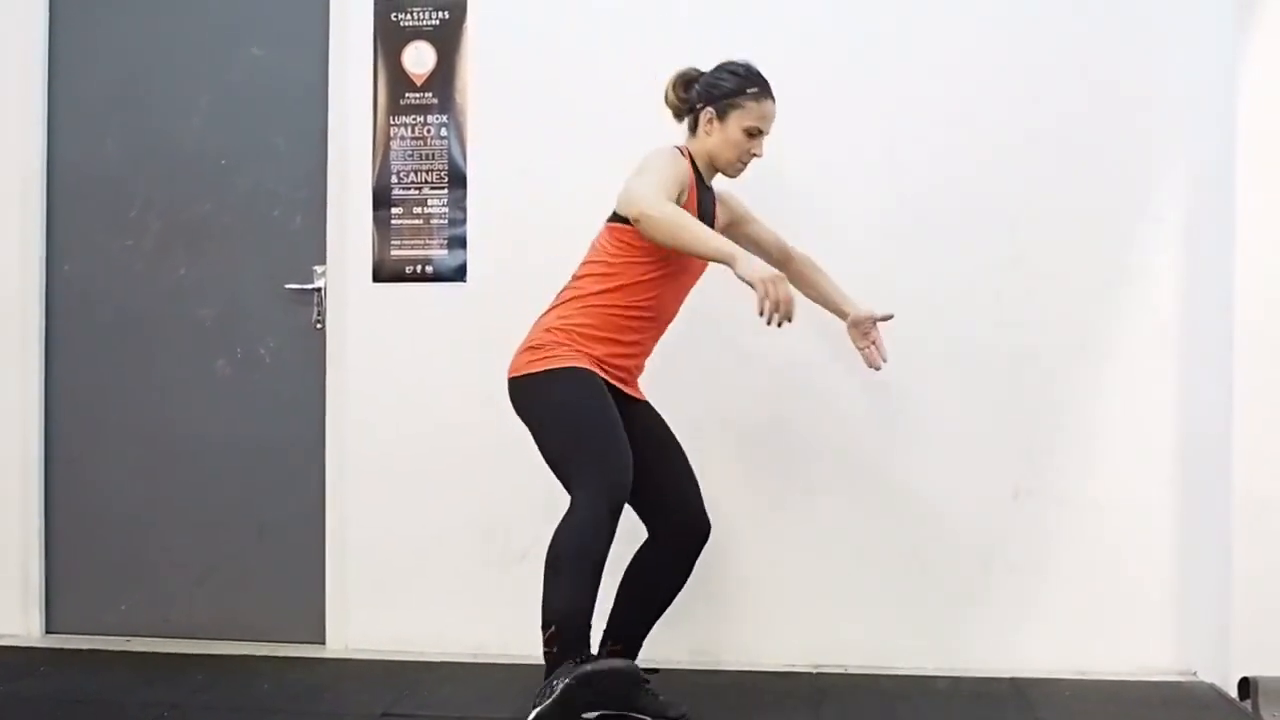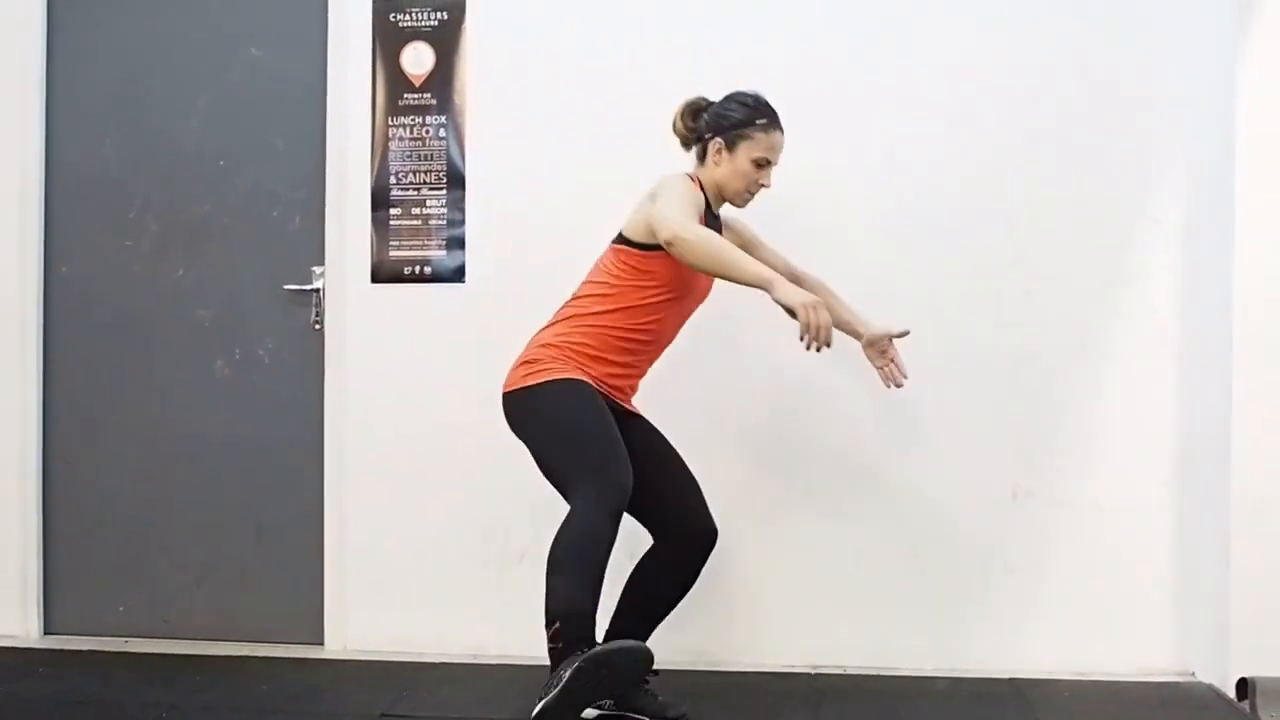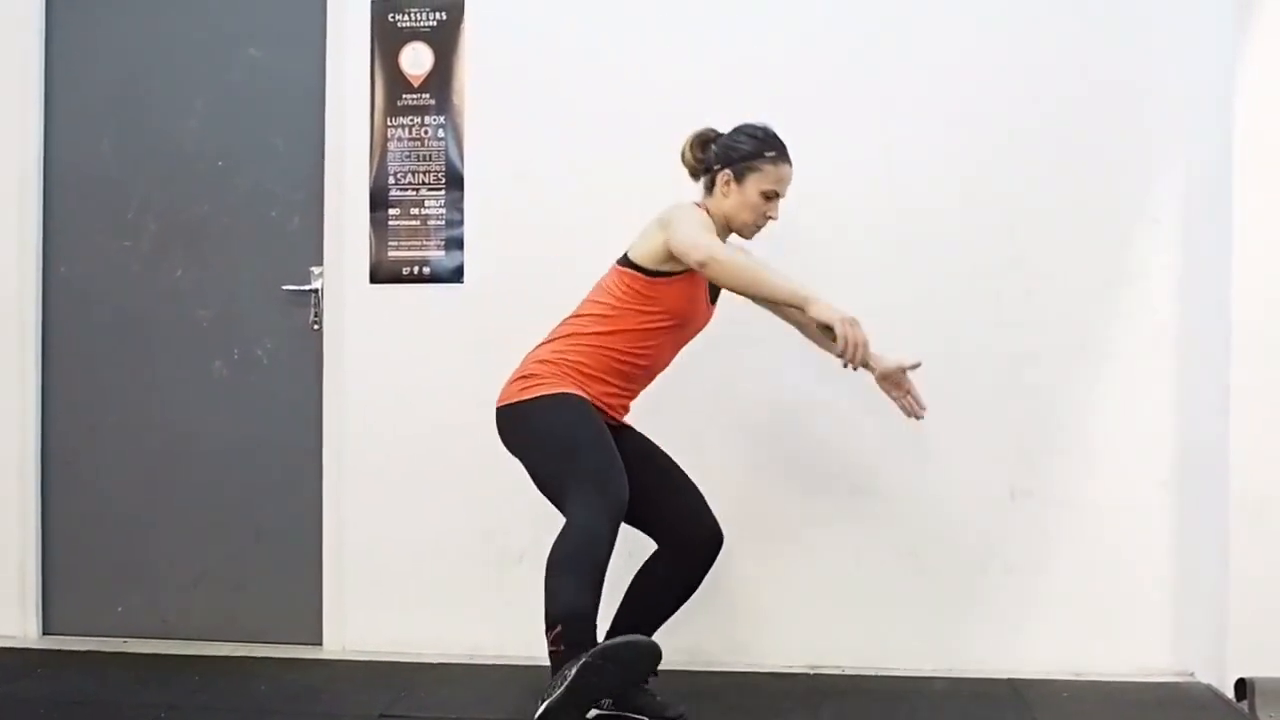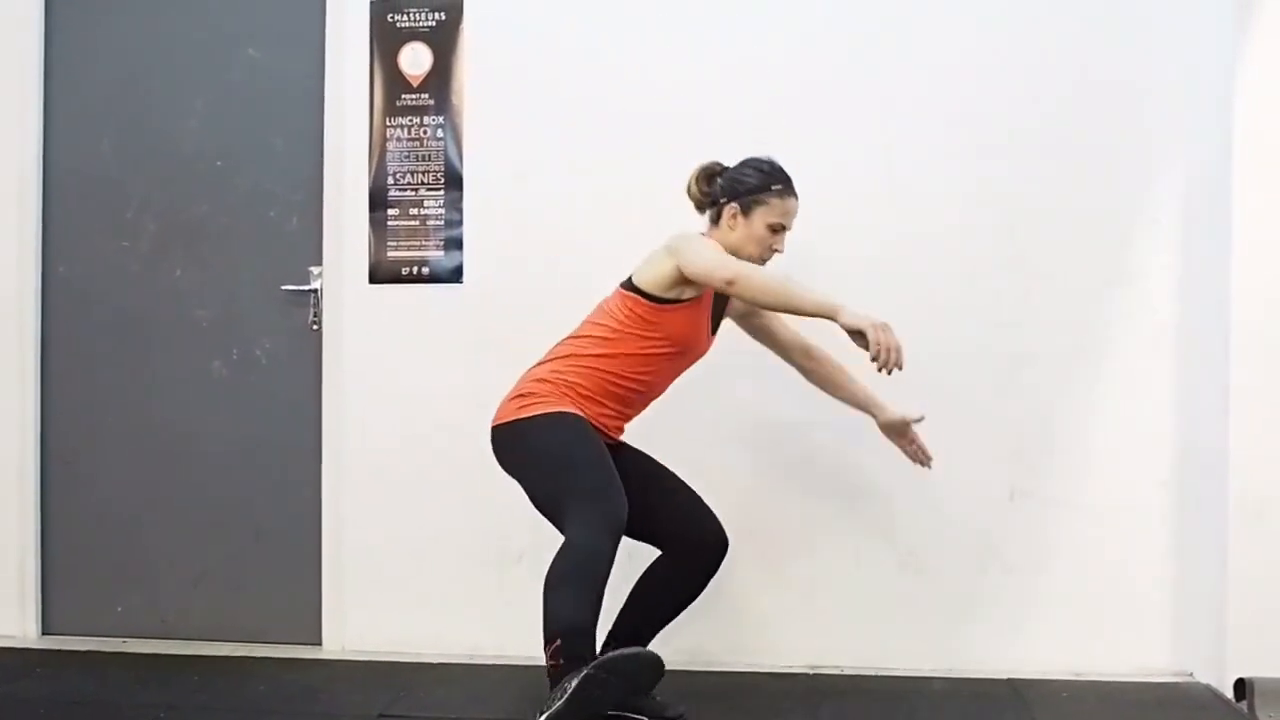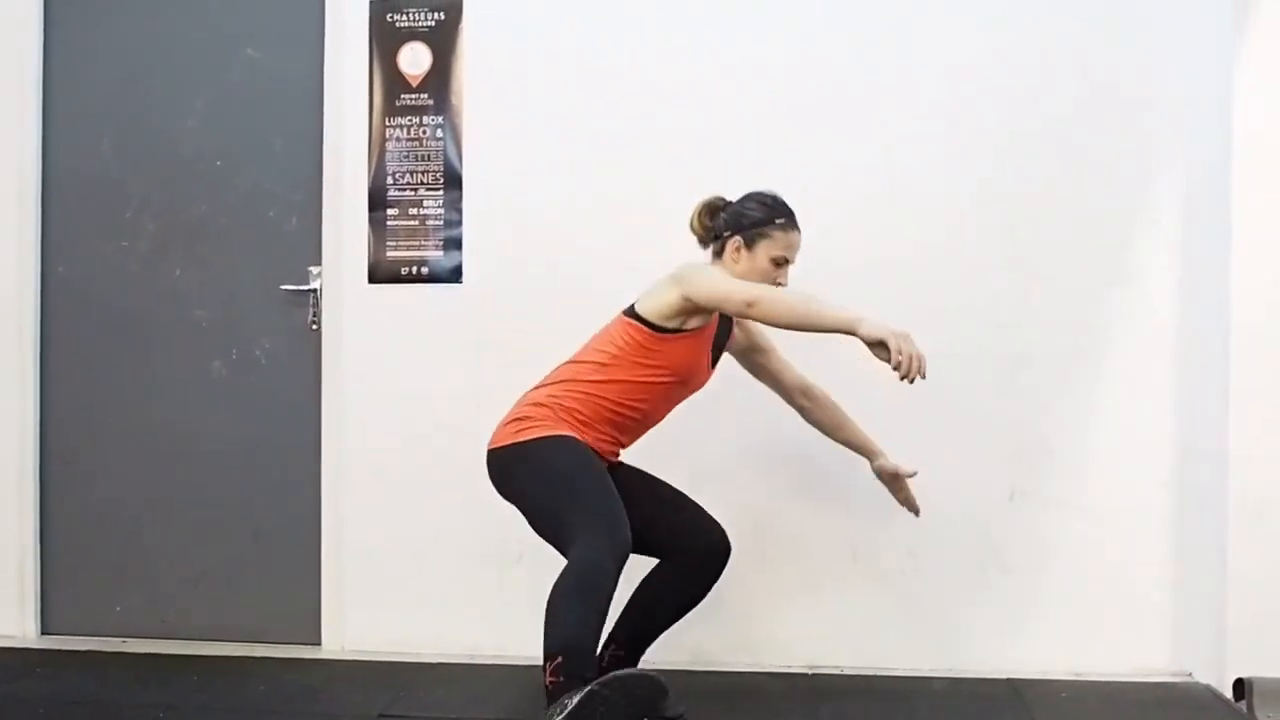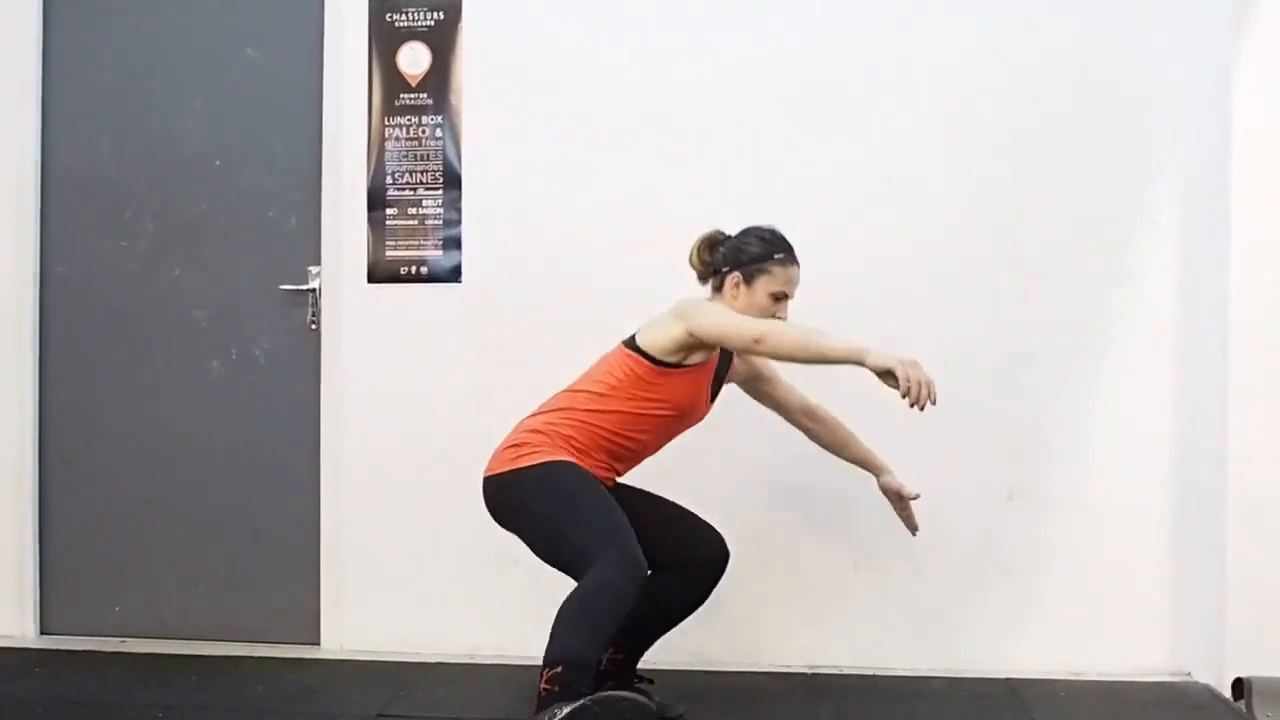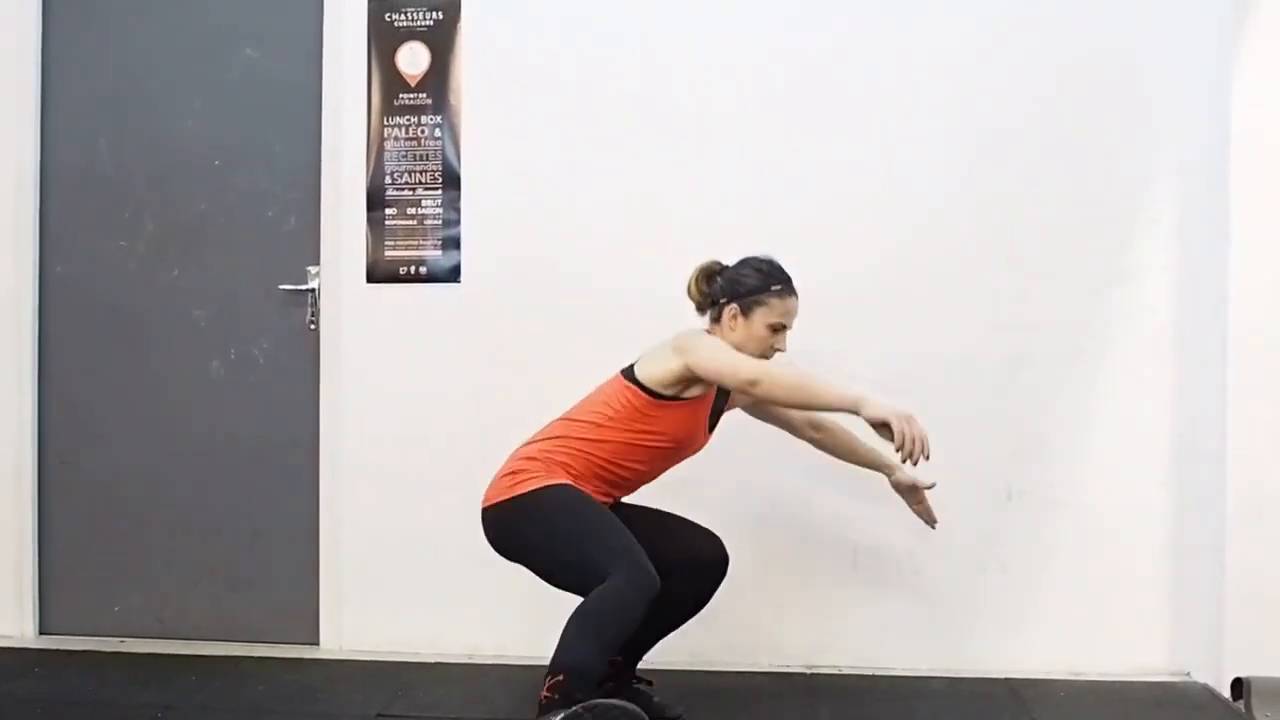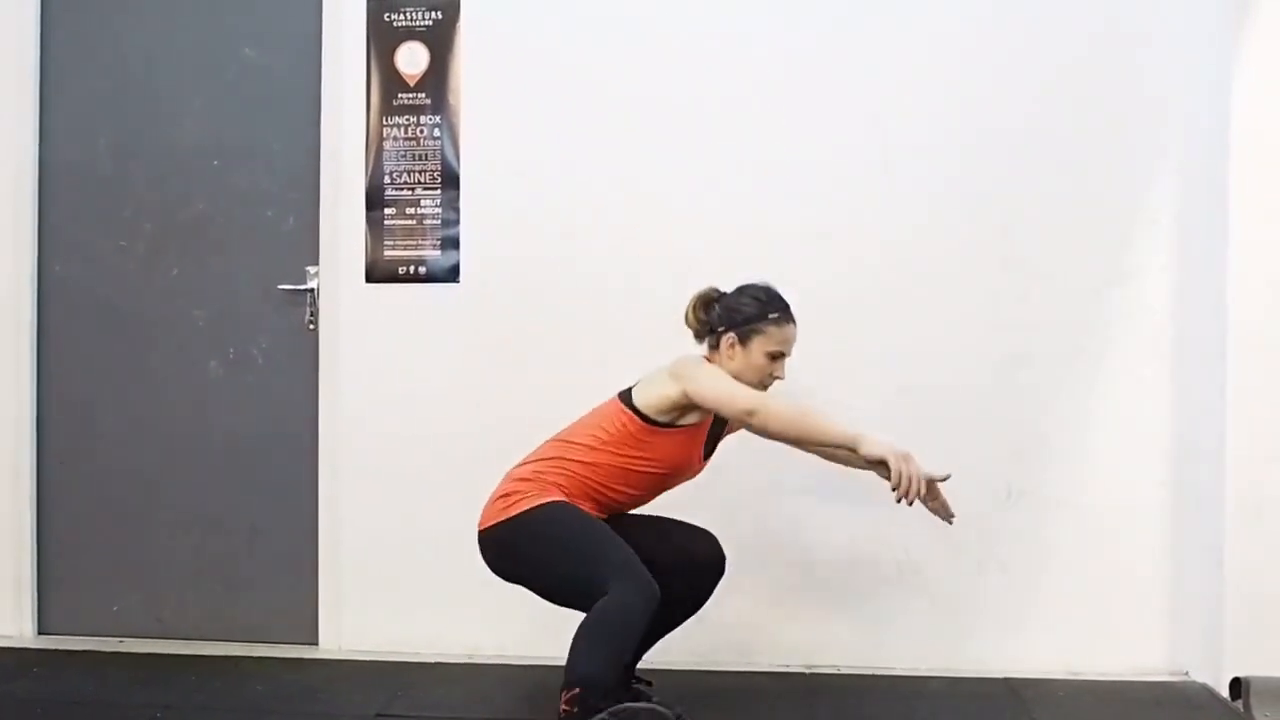
dt=0.1s
person 1, frame 1
left shoulder: (716, 205)
right shoulder: (668, 165)
left elbow: (785, 257)
right elbow: (644, 209)
left wrist: (849, 313)
right wrist: (739, 262)
left hip: (614, 380)
right hip: (559, 361)
left knee: (683, 524)
right knee: (604, 488)
person 1, frame 2
left shoulder: (716, 225)
right shoulder: (675, 193)
left elbow: (789, 271)
right elbow: (678, 238)
left wrist: (865, 331)
right wrist: (782, 287)
left hip: (603, 398)
right hip: (551, 378)
left knee: (691, 529)
right knee: (603, 493)
right ankle: (569, 665)
person 1, frame 3
left shoulder: (721, 253)
right shoulder: (684, 221)
left elbow: (797, 311)
right elbow: (704, 257)
left wrist: (876, 364)
right wrist: (818, 306)
left hip: (597, 411)
right hip: (547, 393)
left knee: (696, 535)
right knee: (600, 503)
right ankle: (572, 669)
person 1, frame 4
left shoulder: (730, 302)
right shoulder: (688, 252)
left elbow: (804, 355)
right elbow: (734, 276)
left wrist: (881, 413)
right wrist: (844, 311)
left hip: (589, 432)
right hip: (538, 416)
left knee: (701, 541)
right knee: (599, 520)
person 1, frame 5
left shoulder: (732, 330)
right shoulder: (693, 282)
left elbow: (799, 392)
right elbow: (752, 299)
left wrist: (876, 457)
right wrist: (861, 326)
left hip: (588, 452)
right hip: (536, 438)
left knee: (703, 547)
right knee: (604, 542)
left ankle: (609, 675)
person 1, frame 6
left shoulder: (730, 358)
right shoulder: (697, 316)
left elbow: (803, 412)
right elbow: (759, 336)
left wrist: (880, 472)
right wrist: (867, 355)
left hip: (581, 477)
right hip: (528, 467)
left knee: (702, 556)
right knee: (619, 563)
left ankle: (611, 676)
person 1, frame 7
left shoulder: (728, 386)
right shoulder: (693, 351)
left elbow: (810, 425)
right elbow: (760, 377)
left wrist: (892, 471)
right wrist: (866, 404)
left hip: (580, 497)
right hip: (527, 493)
left knee: (703, 560)
right knee: (633, 579)
left ankle: (610, 679)
person 1, frame 8
left shoulder: (721, 402)
right shoulder: (693, 374)
left elbow: (811, 433)
right elbow: (757, 412)
left wrist: (901, 466)
right wrist: (867, 445)
left hip: (573, 517)
right hip: (522, 513)
left knee: (699, 559)
right knee: (633, 589)
left ankle: (608, 677)
